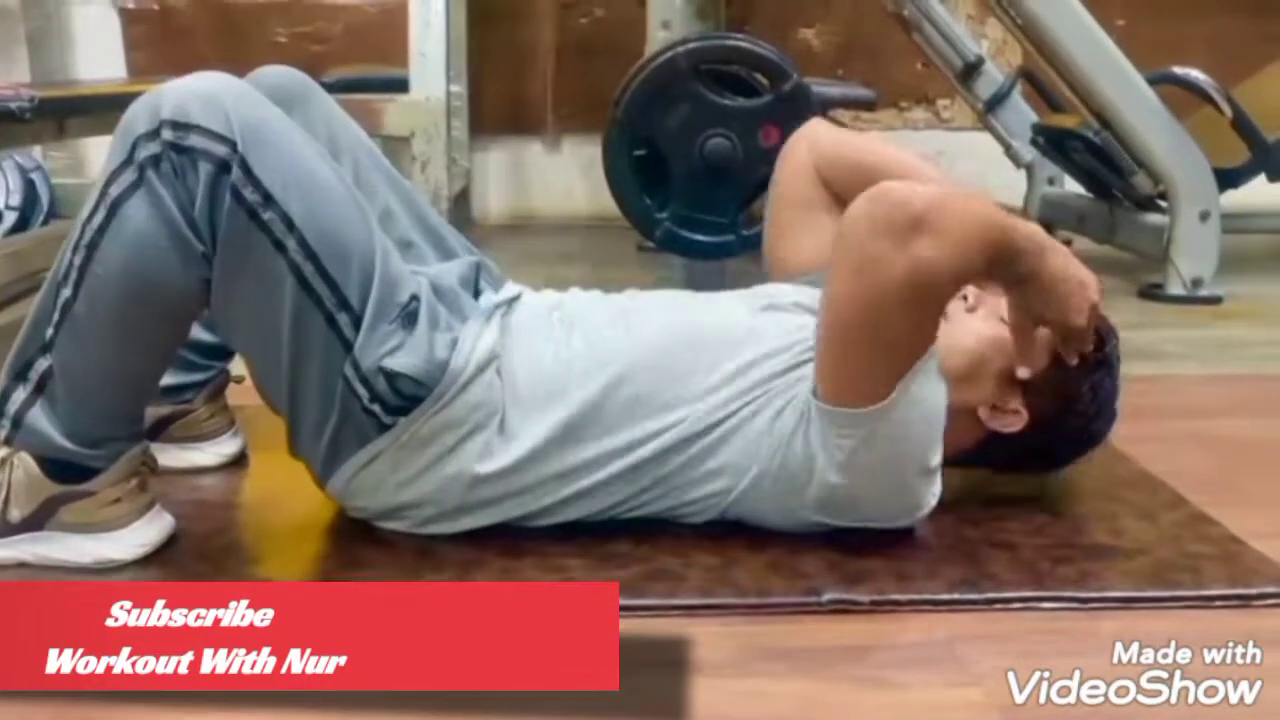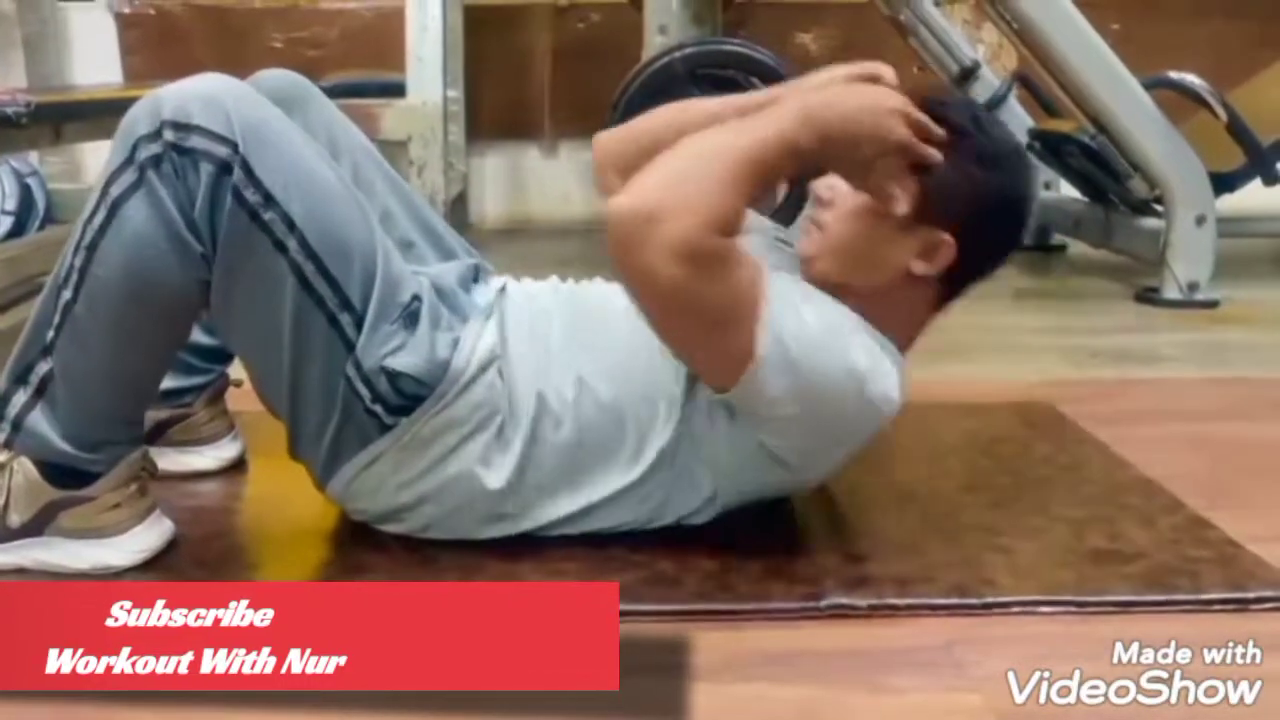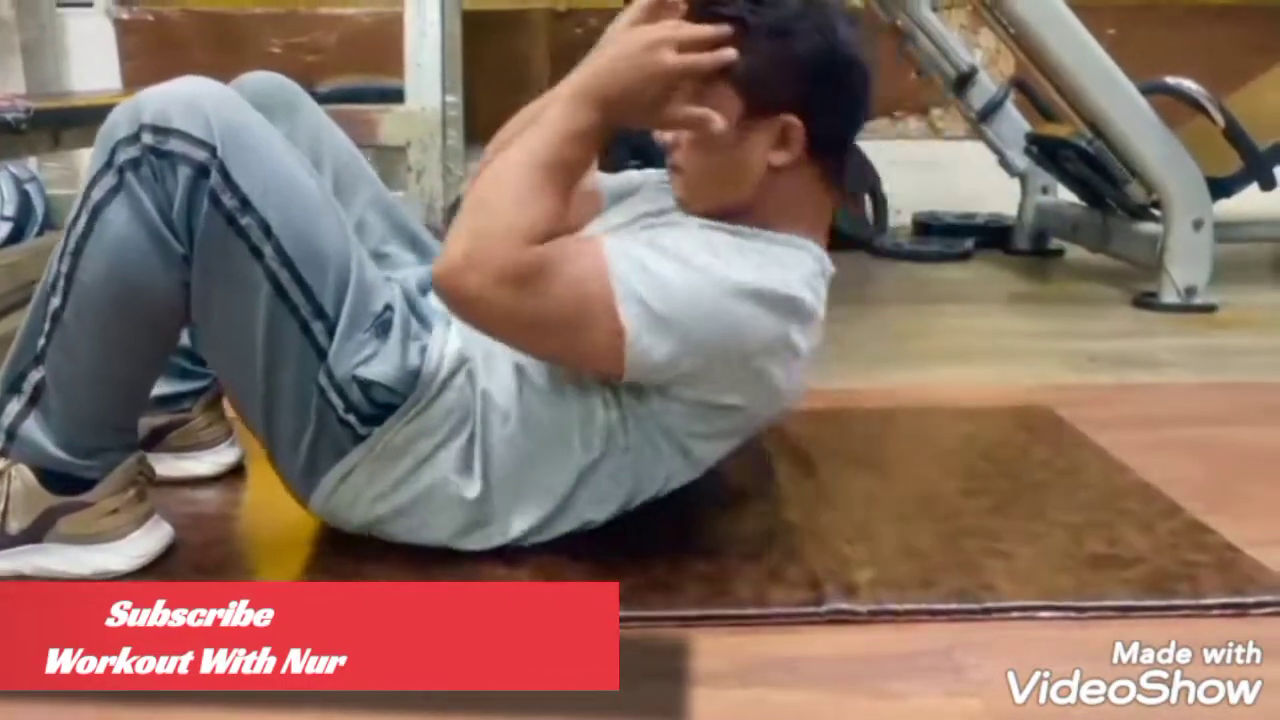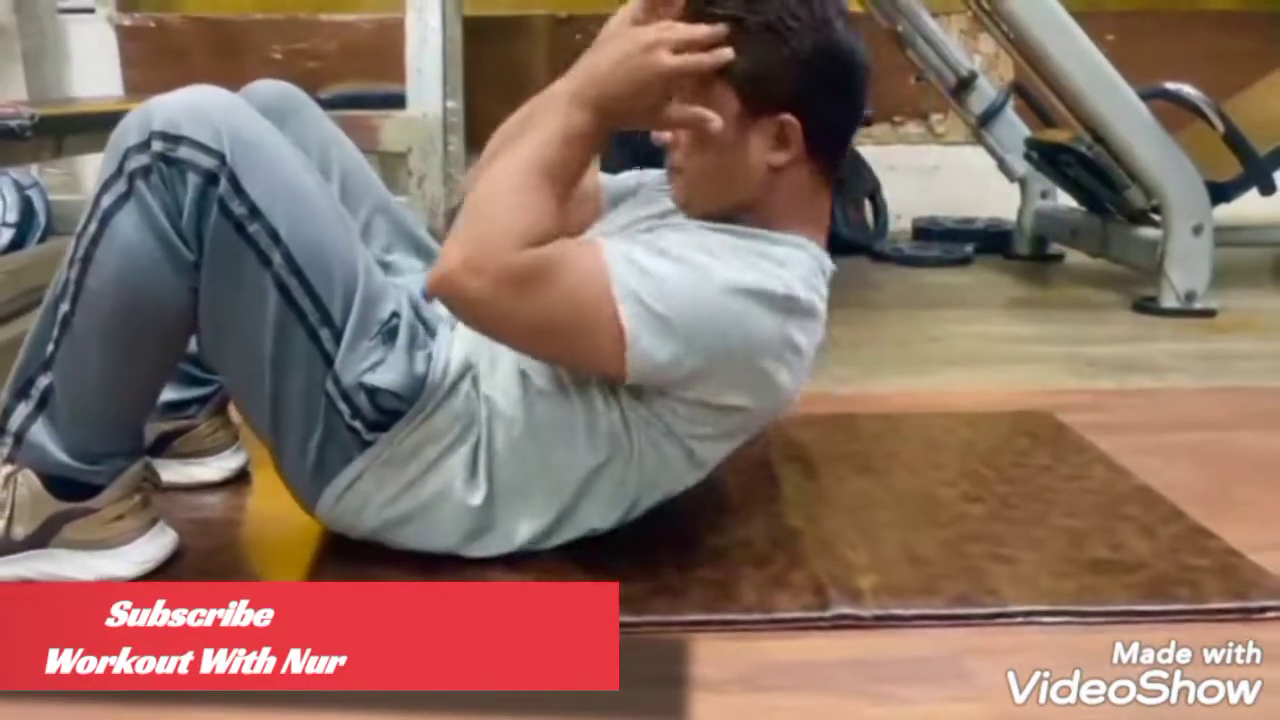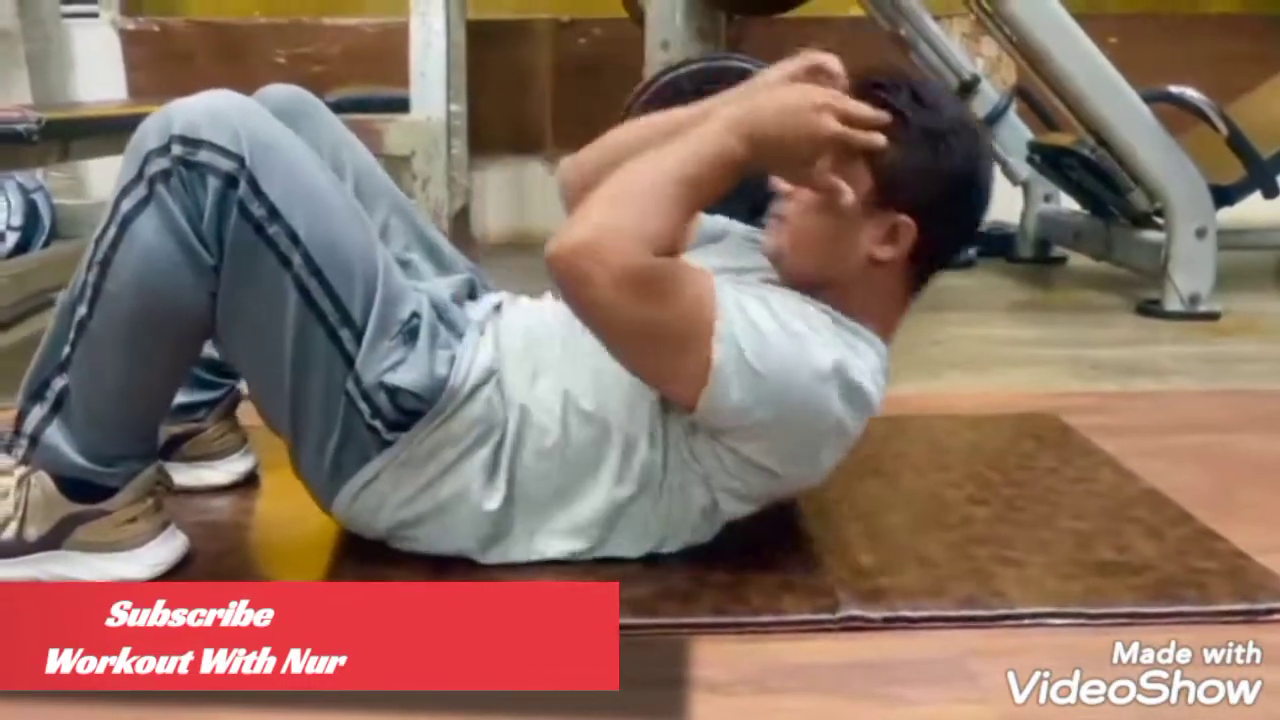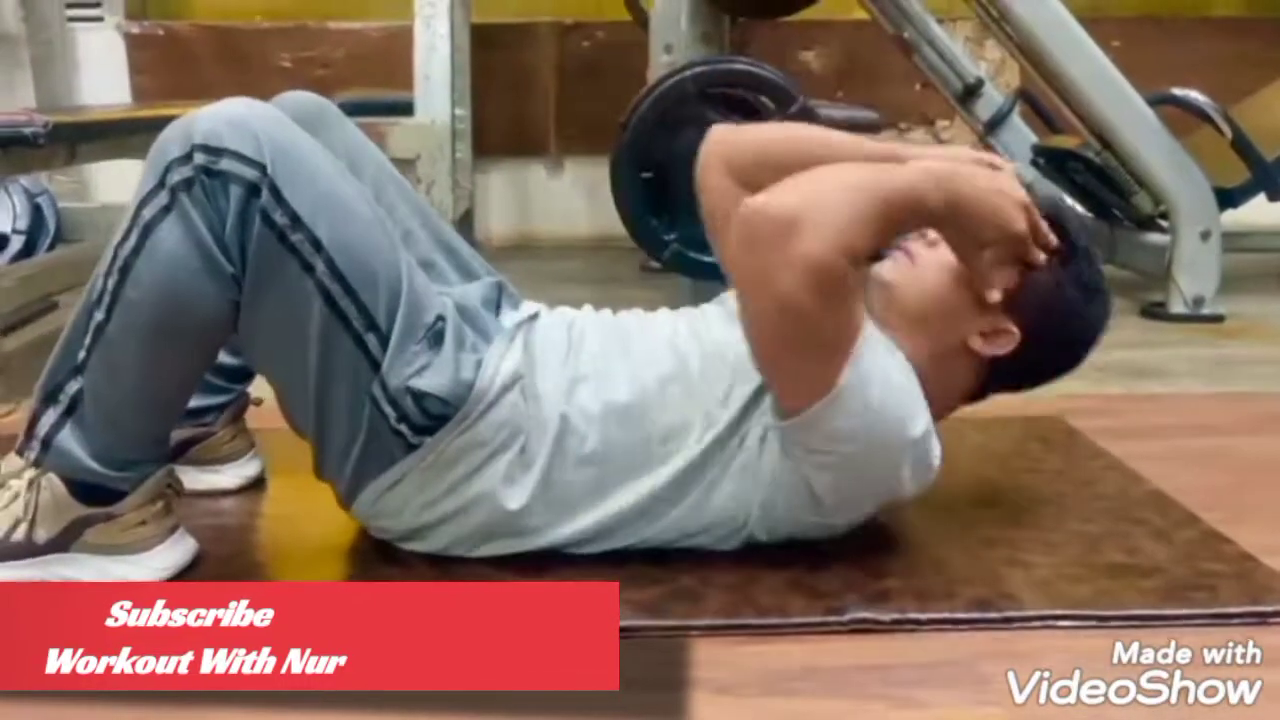
dt=0.2s
person 1, frame 1
left shoulder: (888, 453)
right shoulder: (849, 333)
left elbow: (888, 227)
right elbow: (814, 155)
left wrist: (1031, 249)
right wrist: (995, 237)
left hip: (420, 416)
right hip: (485, 327)
left knee: (192, 128)
right knee: (273, 94)
right ankle: (175, 396)
person 1, frame 2
left shoulder: (841, 373)
right shoulder: (814, 287)
left elbow: (643, 232)
right elbow: (620, 162)
left wrist: (793, 121)
right wrist: (800, 106)
left hip: (420, 421)
right hip: (480, 328)
left knee: (193, 126)
right knee: (270, 95)
right ankle: (175, 397)
person 1, frame 3
left shoulder: (744, 298)
right shoulder: (723, 212)
left elbow: (479, 271)
right elbow: (514, 199)
left wrist: (597, 92)
right wrist: (610, 88)
left hip: (394, 437)
right hip: (437, 353)
left knee: (173, 135)
right knee: (259, 104)
right ankle: (173, 408)
person 1, frame 4
left shoulder: (747, 302)
right shoulder: (727, 219)
left elbow: (479, 271)
right elbow: (509, 192)
left wrist: (602, 88)
right wrist: (601, 75)
left hip: (403, 444)
right hip: (436, 350)
left knee: (178, 142)
right knee: (266, 112)
left ankle: (71, 496)
right ankle: (179, 416)
person 1, frame 5
left shoulder: (812, 383)
right shoulder: (786, 278)
left elbow: (588, 258)
right elbow: (585, 178)
left wrist: (747, 124)
right wrist: (744, 107)
left hip: (420, 441)
right hip: (466, 344)
left knee: (201, 146)
right knee: (276, 115)
right ankle: (183, 419)
person 1, frame 6
left shoulder: (875, 432)
right shoulder: (855, 335)
left elbow: (781, 232)
right elbow: (726, 157)
left wrist: (933, 183)
right wrist: (915, 164)
left hip: (447, 439)
right hip: (500, 349)
left knee: (224, 155)
right knee: (291, 124)
right ankle: (191, 420)
